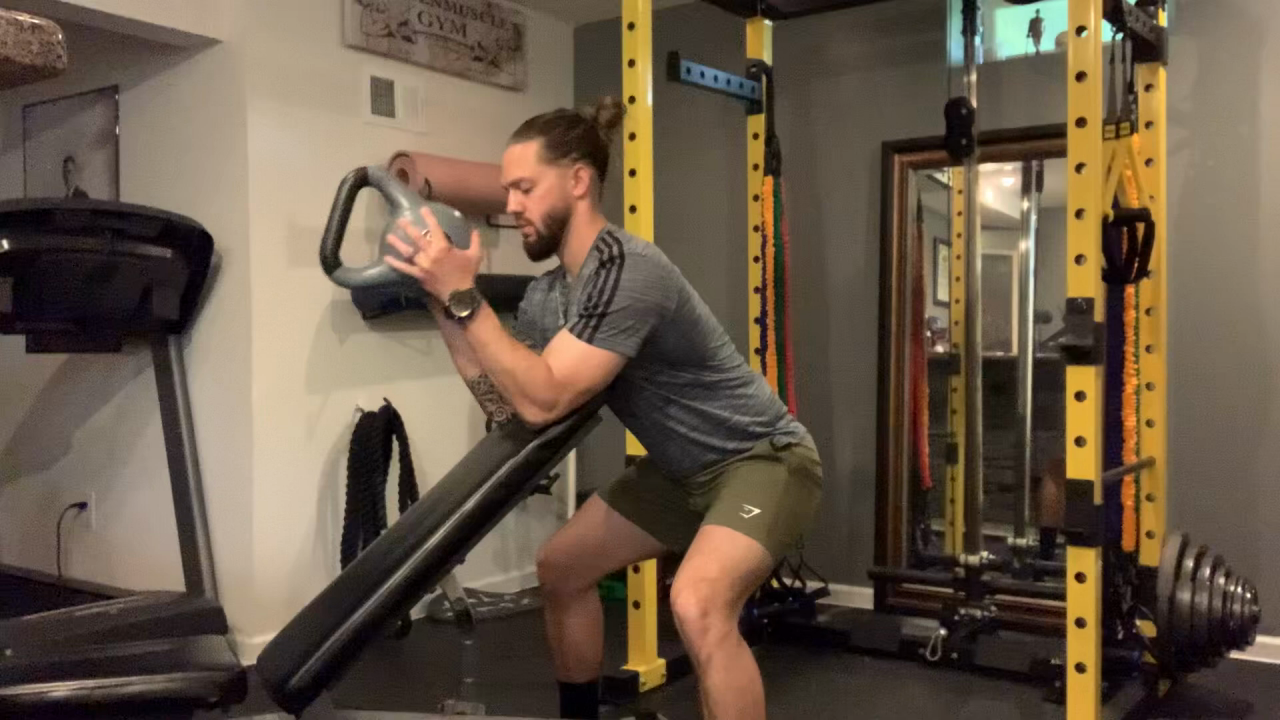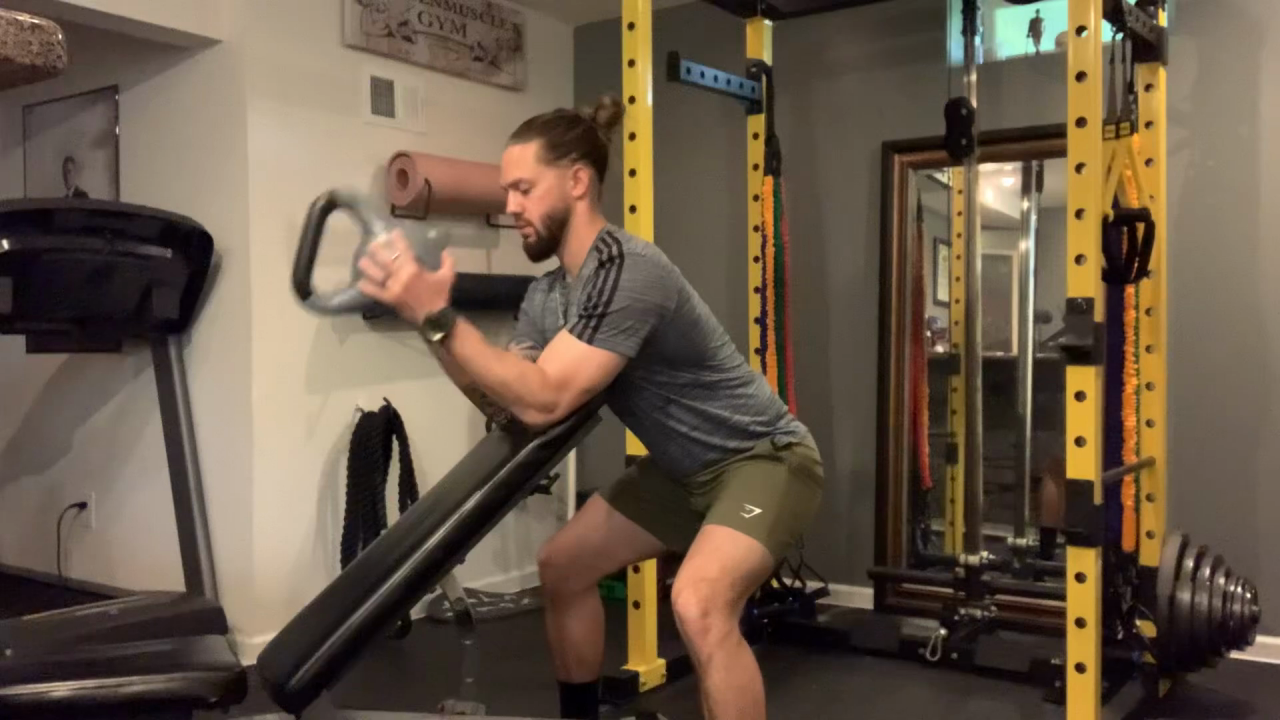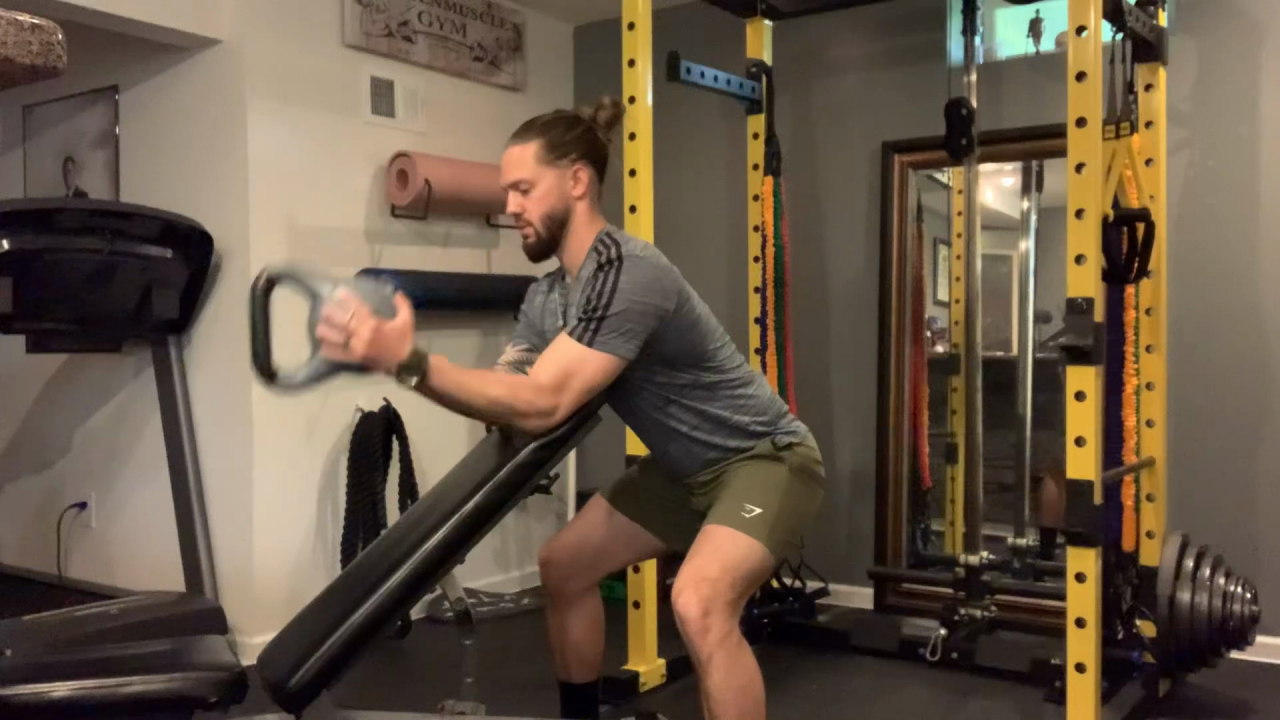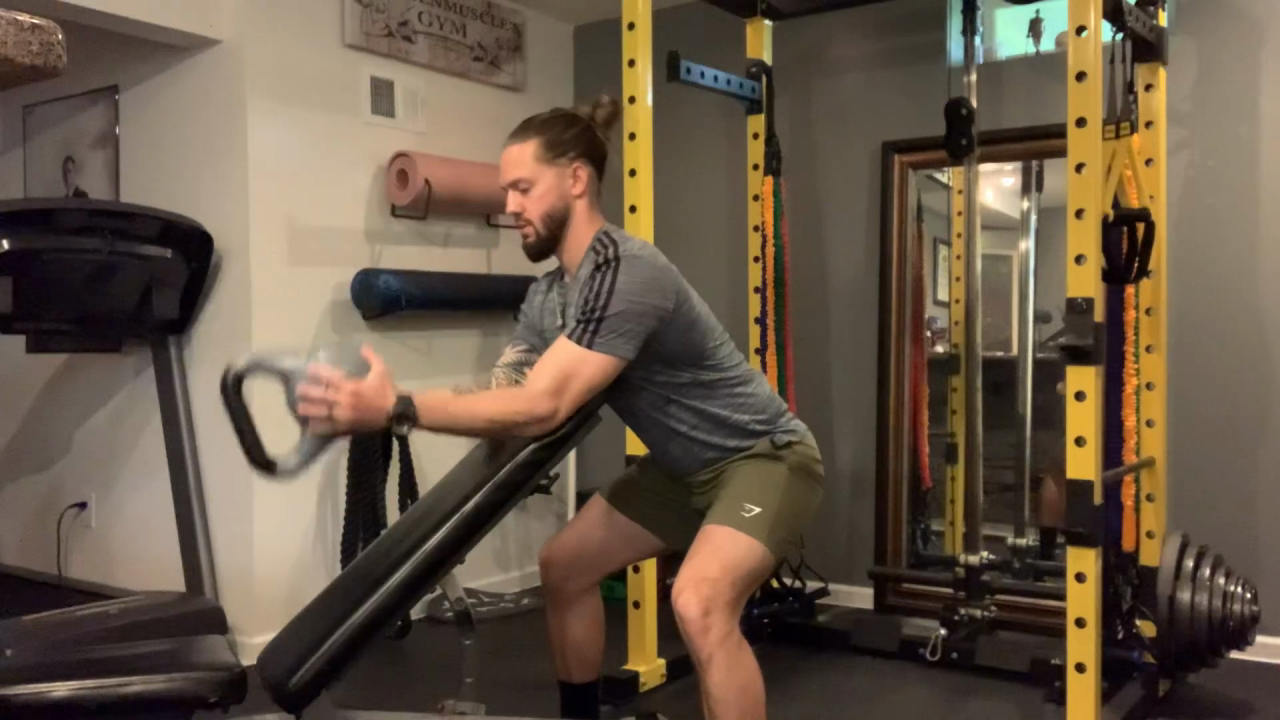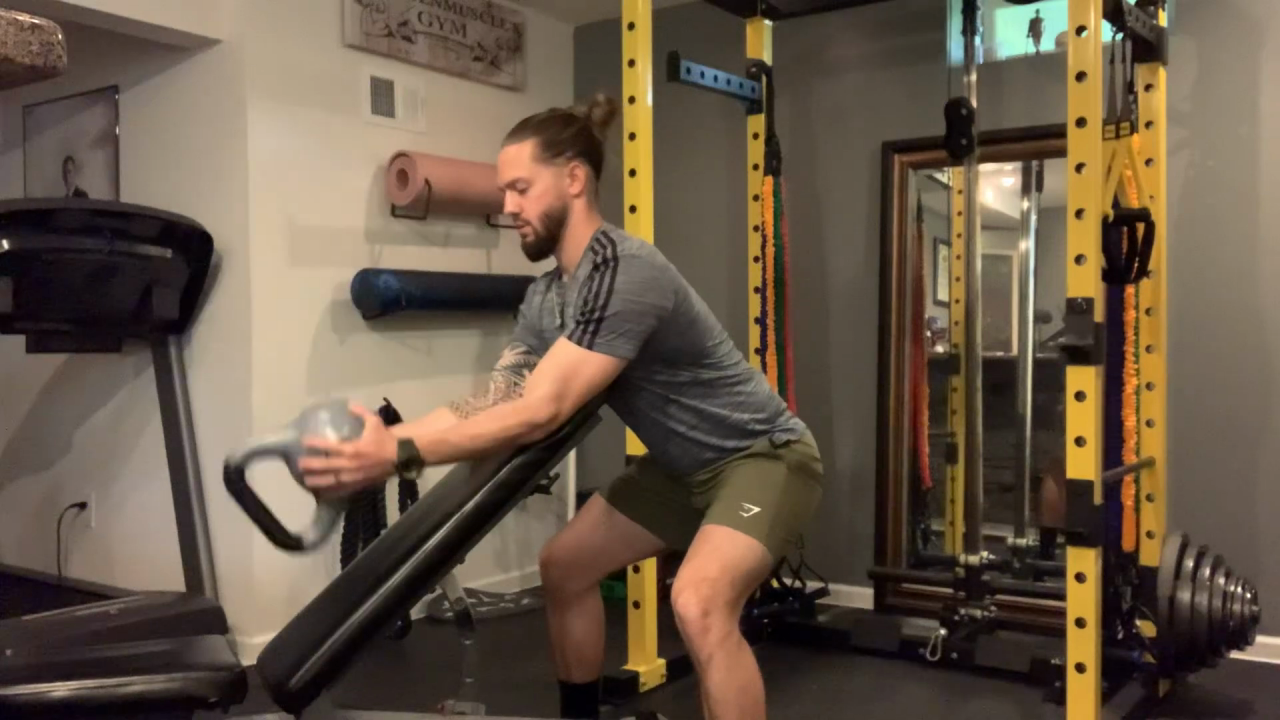
dt=0.2s
person 1, frame 1
left shoulder: (630, 272)
right shoulder: (547, 294)
left elbow: (545, 400)
right elbow: (505, 401)
left wrist: (461, 297)
right wrist: (443, 302)
left hip: (763, 458)
right hip: (682, 466)
left knee: (698, 605)
right knee: (561, 566)
person 1, frame 2
left shoulder: (629, 272)
right shoulder: (547, 296)
left elbow: (544, 401)
right elbow: (510, 399)
left wrist: (436, 319)
right wrist: (428, 316)
left hip: (763, 458)
right hip: (682, 466)
left knee: (697, 604)
right knee: (563, 566)
person 1, frame 3
left shoulder: (628, 274)
right shoulder: (548, 297)
left elbow: (541, 405)
right elbow: (506, 396)
left wrist: (407, 359)
right wrist: (390, 358)
left hip: (763, 457)
right hip: (683, 466)
left knee: (697, 604)
right knee: (564, 566)
person 1, frame 4
left shoulder: (627, 273)
right shoulder: (547, 298)
left elbow: (540, 408)
right elbow: (501, 396)
left wrist: (396, 406)
right wrist: (372, 404)
left hip: (764, 456)
right hip: (681, 464)
left knee: (699, 603)
right knee: (563, 566)
person 1, frame 5
left shoulder: (625, 273)
right shoulder: (545, 298)
left elbow: (538, 413)
right elbow: (495, 402)
left wrist: (399, 454)
right wrist: (385, 437)
left hip: (763, 455)
right hip: (683, 463)
left knee: (698, 603)
right knee: (564, 567)
